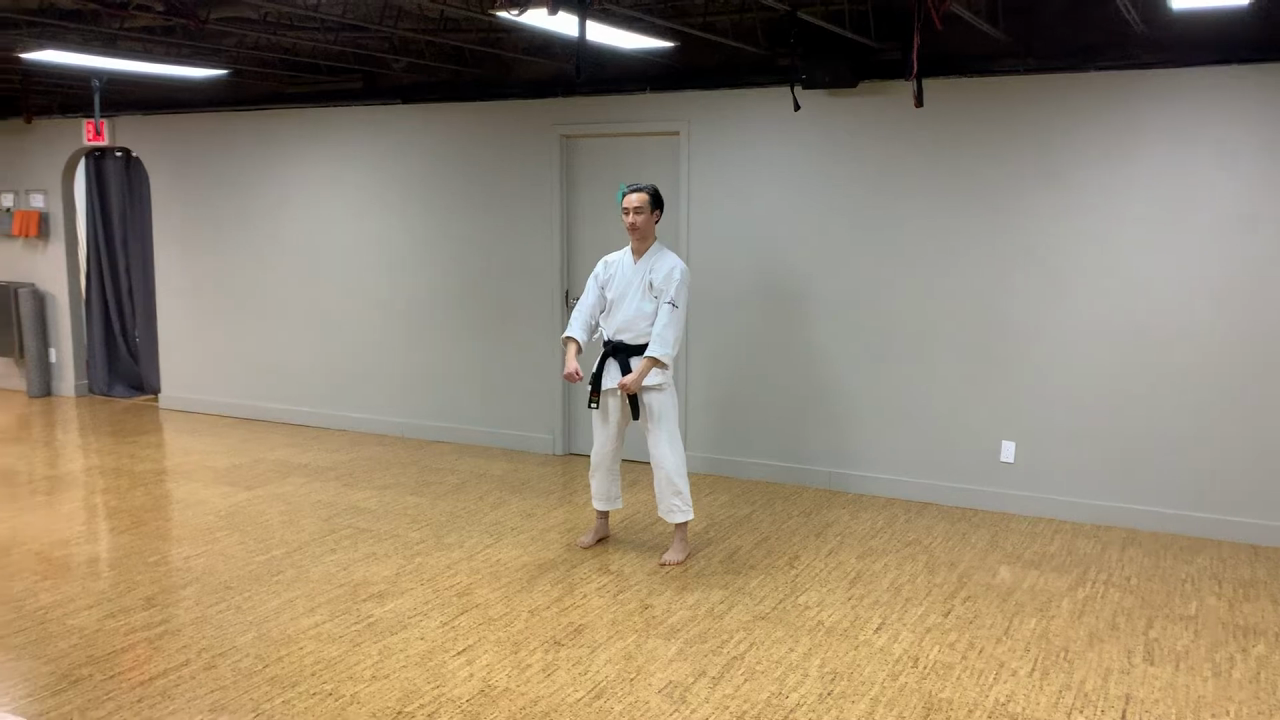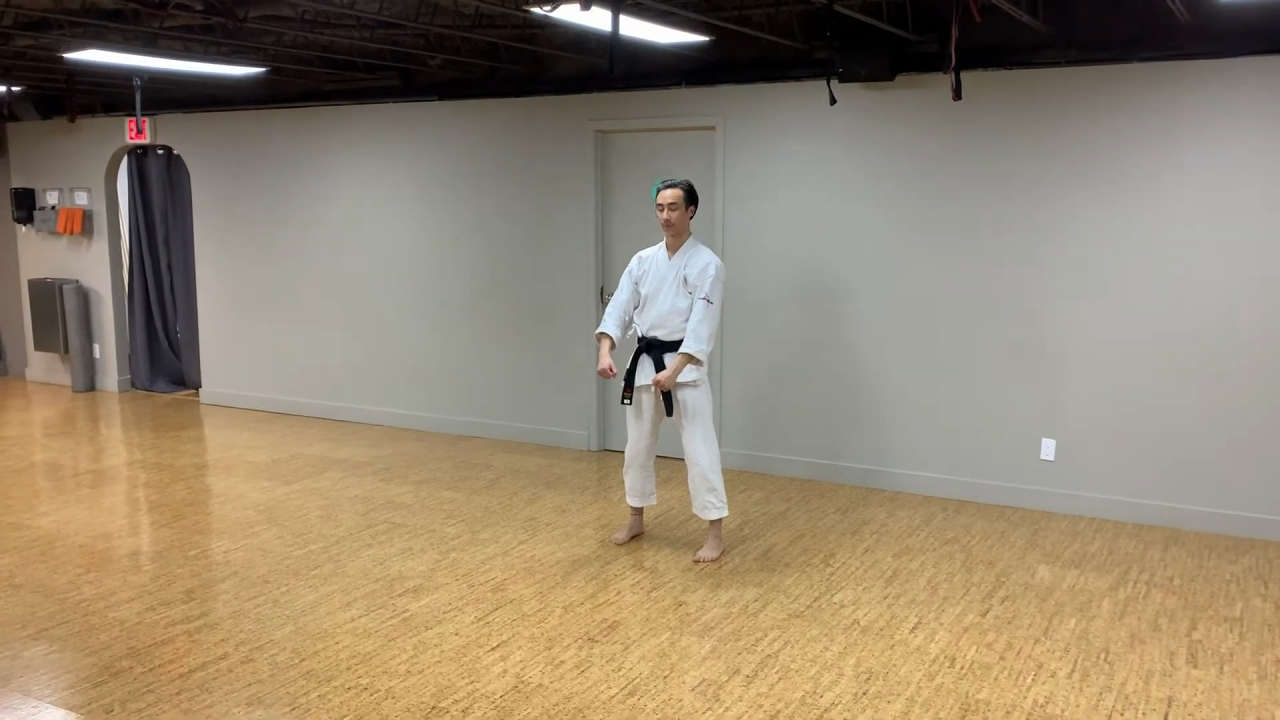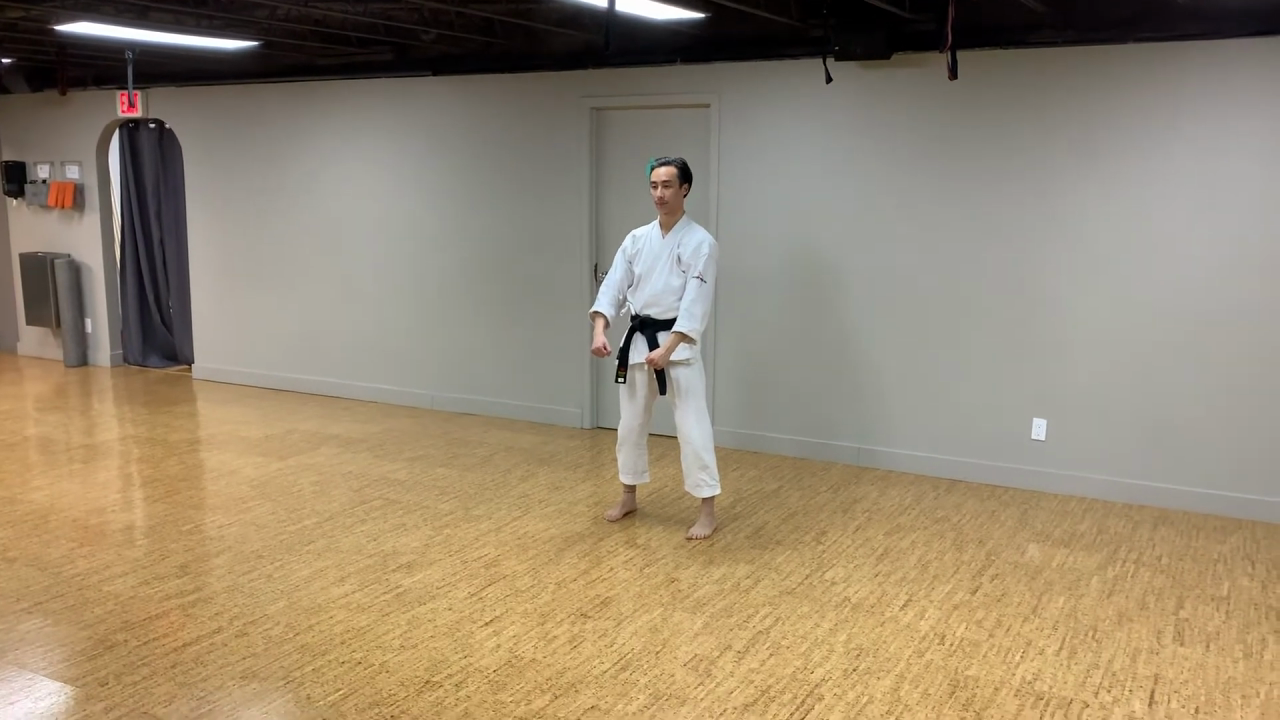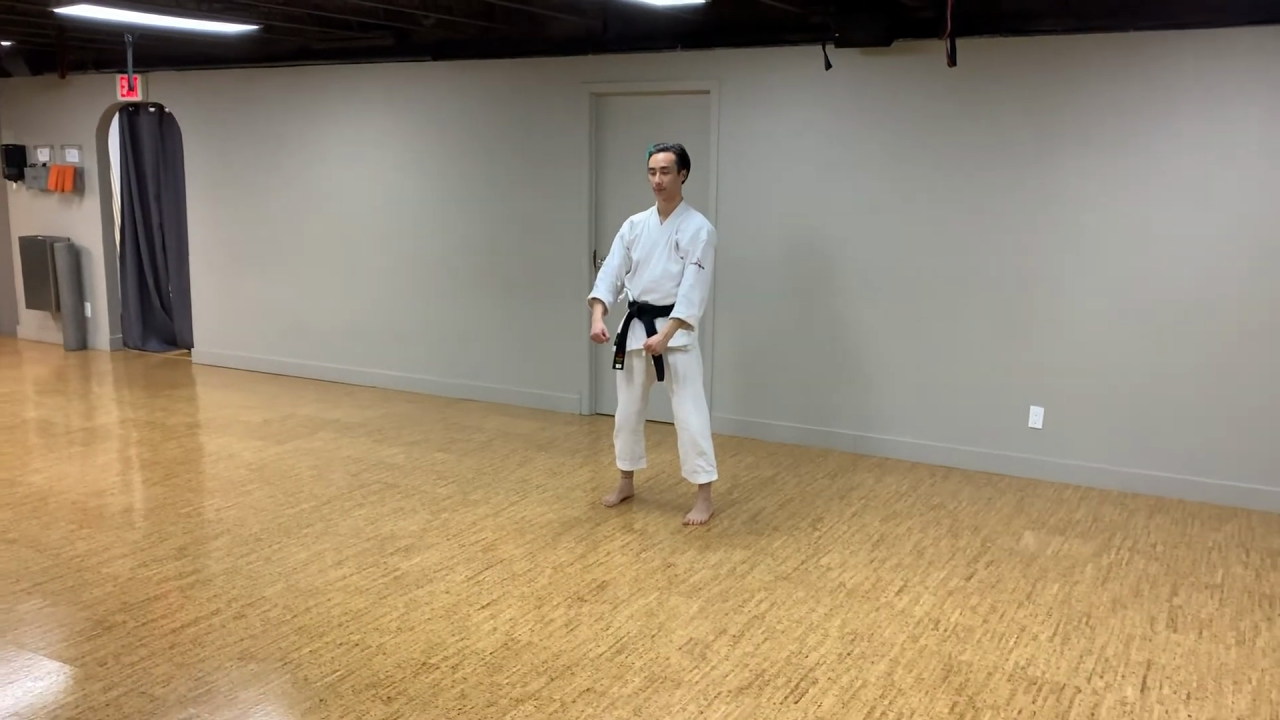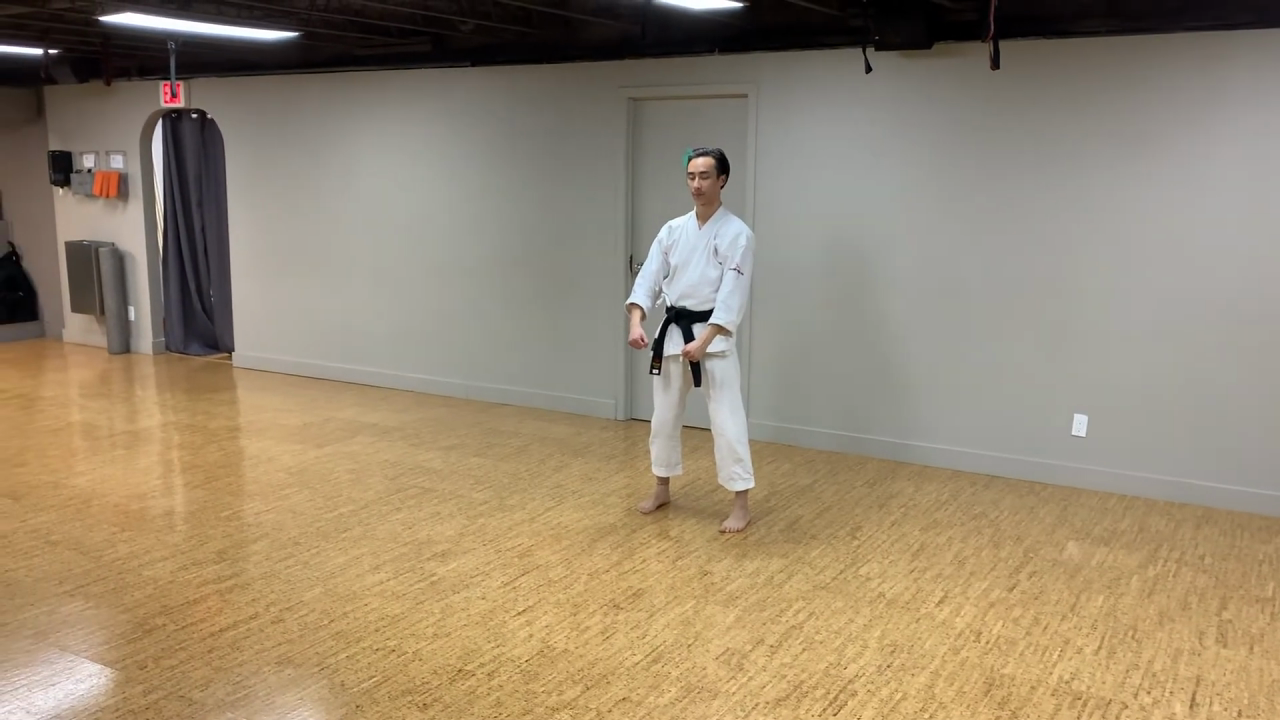
dt=1s
person 1, frame 1
left shoulder: (672, 268)
right shoulder: (608, 265)
left elbow: (668, 329)
right elbow: (586, 312)
left wrist: (640, 374)
right wrist: (571, 356)
left hip: (650, 368)
right hip: (609, 366)
left knee: (665, 452)
right knee: (604, 449)
left ankle: (680, 536)
right ankle: (601, 522)
person 1, frame 2
left shoulder: (706, 264)
right shoulder: (642, 260)
left elbow: (702, 325)
right elbow: (619, 309)
left wrist: (674, 370)
right wrist: (605, 352)
left hip: (684, 364)
right hip: (643, 362)
left knee: (699, 448)
right knee: (638, 444)
left ankle: (715, 533)
right ankle: (636, 519)
person 1, frame 3
left shoulder: (700, 242)
right shoulder: (637, 239)
left elbow: (696, 304)
right elbow: (613, 287)
left wrist: (668, 349)
right wrist: (599, 331)
left hip: (678, 343)
right hip: (636, 340)
left knee: (692, 426)
right knee: (631, 422)
left ankle: (707, 509)
right ankle: (628, 496)
person 1, frame 4
left shoulder: (698, 228)
right shoulder: (634, 225)
left elbow: (694, 290)
right elbow: (611, 273)
left wrist: (665, 335)
right wrist: (598, 317)
left hip: (676, 329)
right hip: (634, 326)
left knee: (689, 412)
right knee: (628, 408)
left ankle: (704, 495)
right ankle: (626, 482)
person 1, frame 5
left shoulder: (737, 233)
right shoulder: (673, 229)
left elbow: (733, 295)
right elbow: (649, 279)
left wrist: (704, 341)
right wrist: (636, 323)
left hip: (713, 334)
right hip: (671, 332)
left knee: (727, 419)
right knee: (664, 415)
left ankle: (741, 503)
right ankle: (662, 489)
